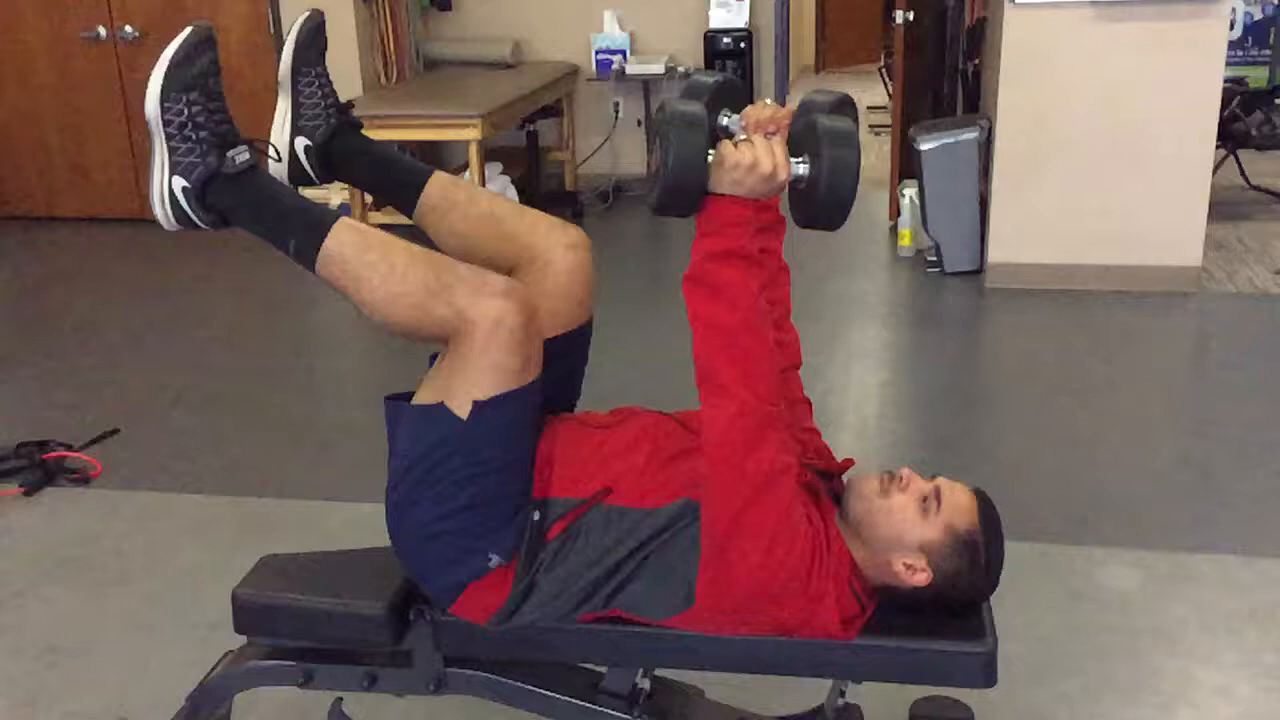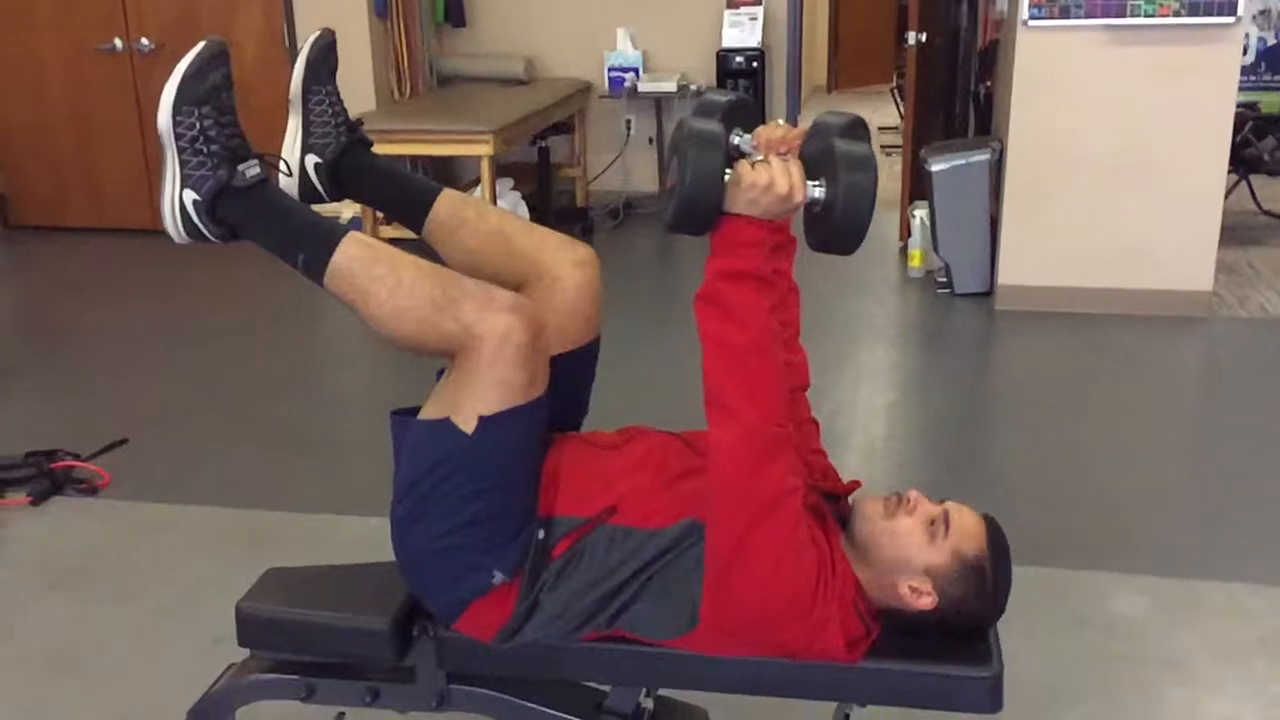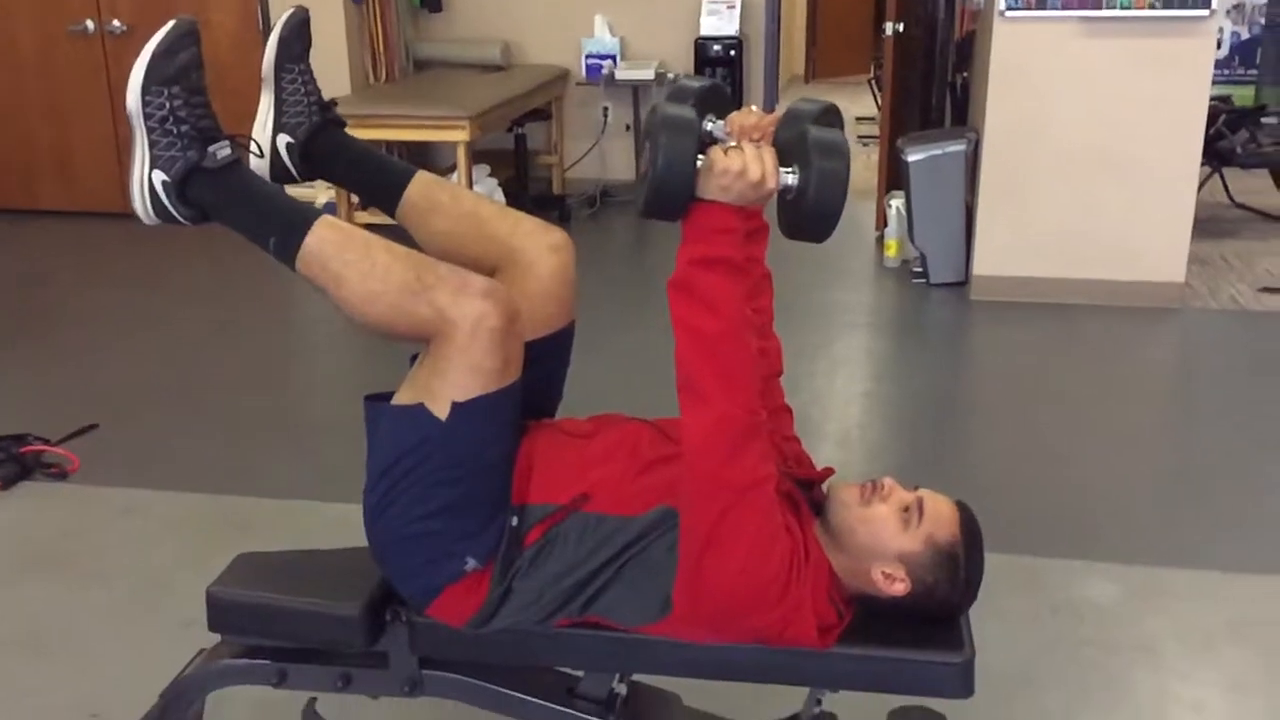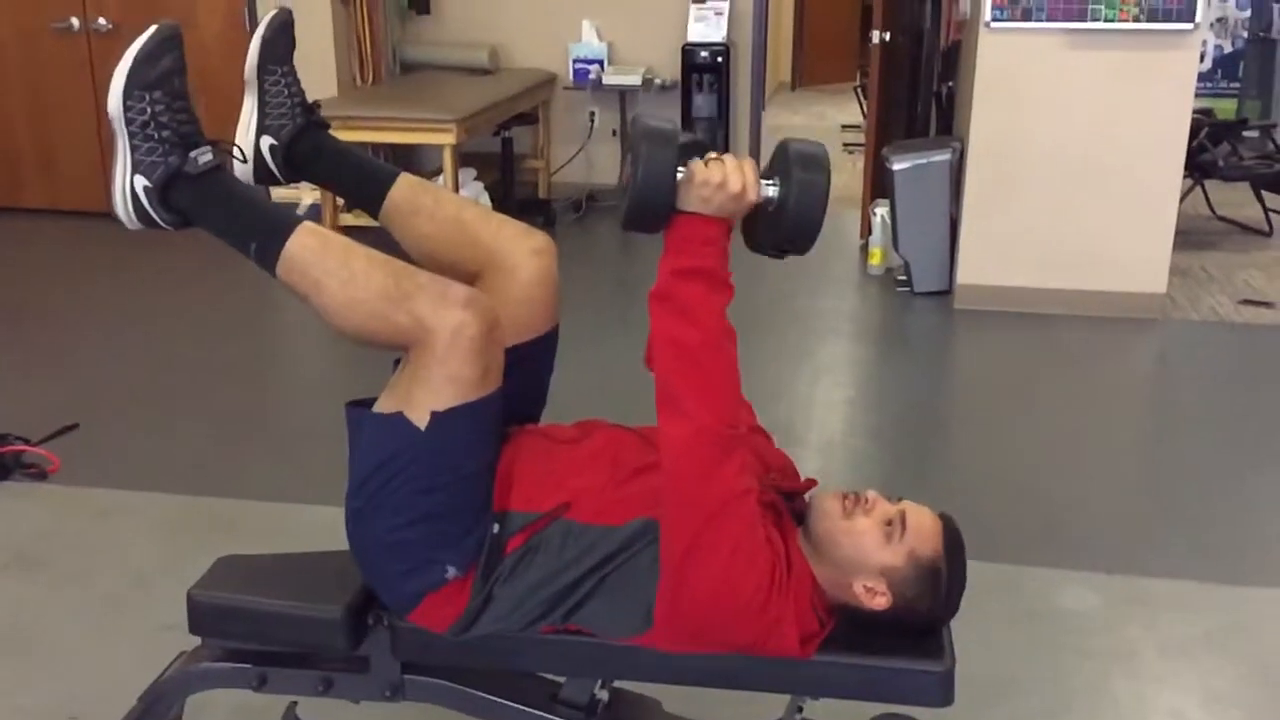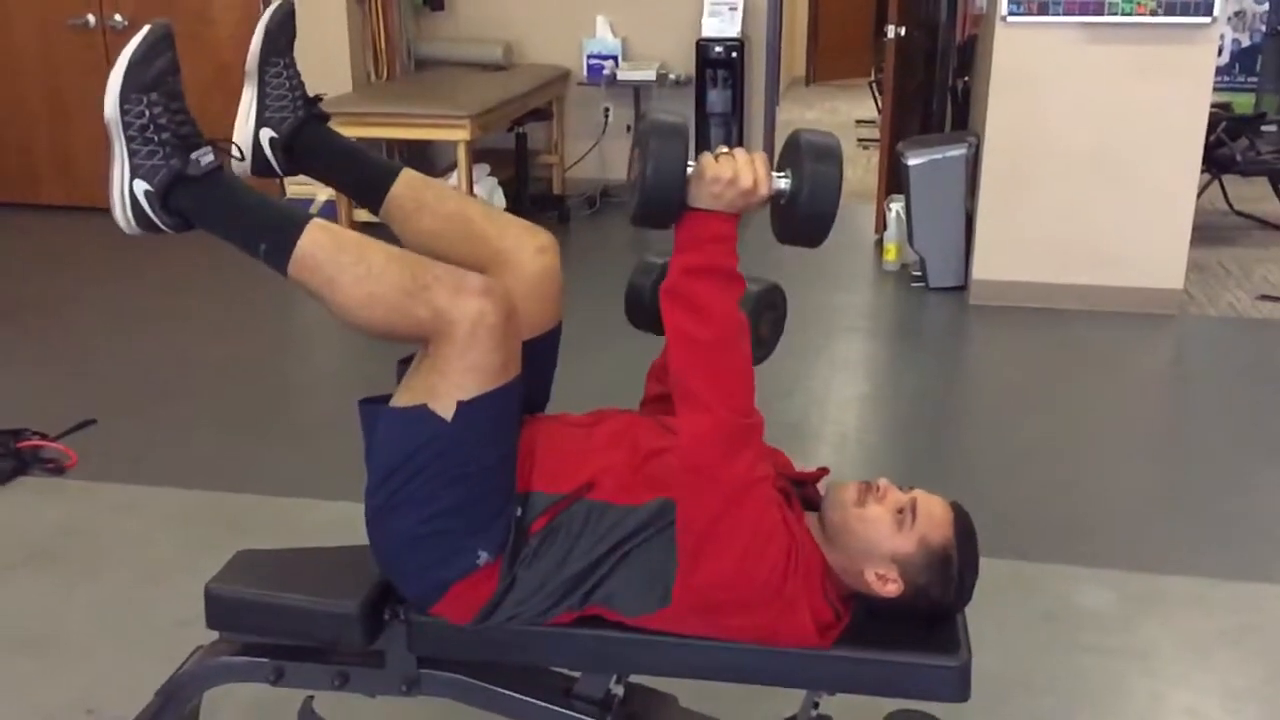
dt=0.5s
person 1, frame 1
left shoulder: (791, 578)
right shoulder: (812, 481)
left elbow: (742, 402)
right elbow: (769, 369)
left wrist: (734, 207)
right wrist: (759, 206)
left hip: (486, 555)
right hip: (534, 472)
left knee: (495, 308)
right knee: (559, 255)
left ankle: (219, 183)
right ankle: (326, 145)
person 1, frame 2
left shoulder: (796, 600)
right shoulder: (819, 507)
left elbow: (750, 421)
right elbow: (776, 395)
left wrist: (749, 229)
right wrist: (768, 222)
left hip: (487, 573)
right hip: (538, 490)
left knee: (500, 324)
right knee: (566, 271)
left ankle: (230, 196)
right ankle: (337, 162)
person 1, frame 3
left shoulder: (768, 588)
right shoulder: (794, 495)
left elbow: (723, 413)
right elbow: (750, 381)
left wrist: (720, 215)
right wrist: (742, 213)
left hip: (462, 559)
right hip: (511, 478)
left knee: (476, 307)
right knee: (542, 256)
left ankle: (197, 179)
right ankle: (305, 144)
person 1, frame 4
left shoulder: (751, 596)
right shoulder: (775, 499)
left elbow: (699, 426)
right elbow: (706, 395)
left wrist: (697, 226)
right wrist: (711, 226)
left hip: (445, 563)
right hip: (496, 479)
left knee: (454, 319)
right knee: (526, 260)
left ankle: (182, 183)
right ankle: (292, 145)
person 1, frame 5
left shoulder: (767, 580)
right shoulder: (779, 499)
left elbow: (717, 422)
right elbow: (676, 423)
left wrist: (710, 224)
right wrist: (692, 333)
left hip: (464, 555)
right hip: (505, 476)
left knee: (476, 308)
right knee: (528, 257)
left ankle: (181, 187)
right ankle: (290, 135)
